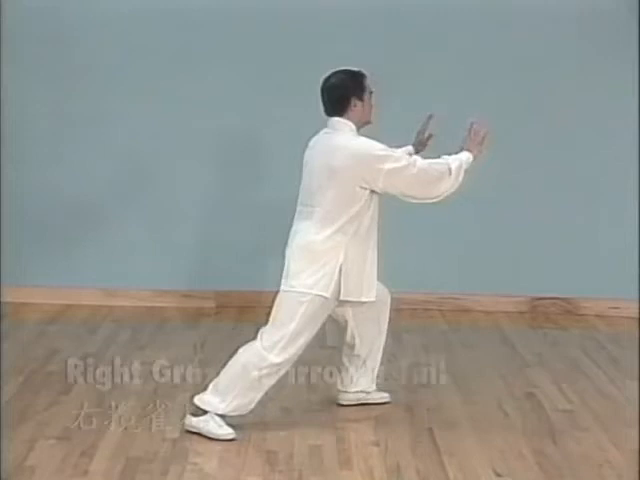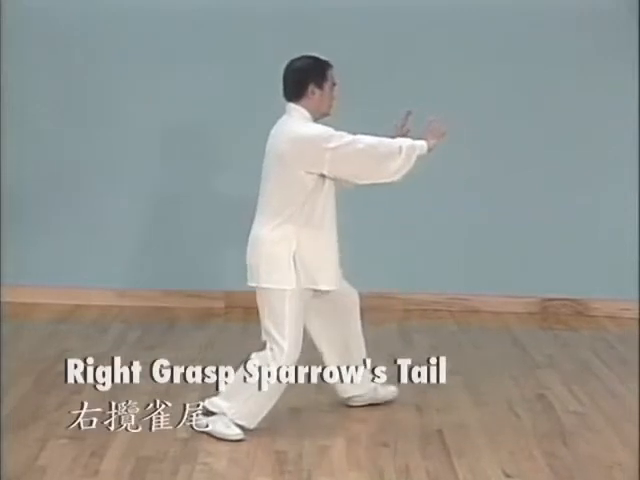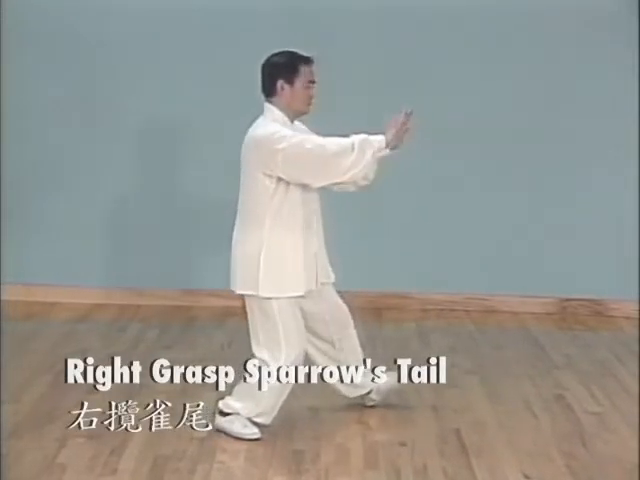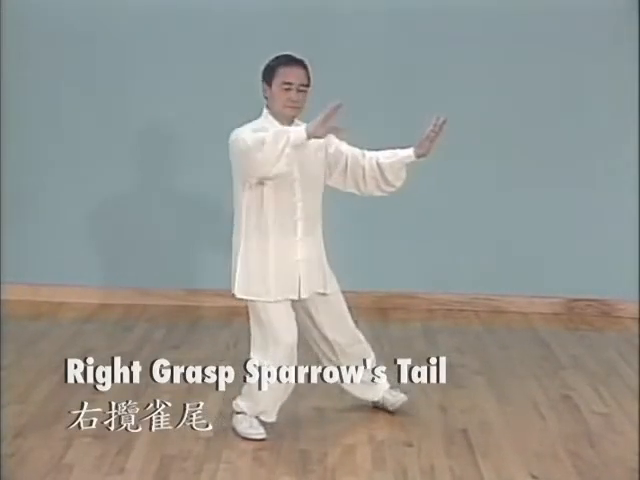
dt=1s
person 1, frame 1
left shoulder: (324, 142)
right shoulder: (358, 151)
right elbow: (427, 179)
left wrist: (412, 149)
right wrist: (467, 155)
left hip: (329, 260)
right hip: (318, 266)
left knee: (375, 303)
right knee: (277, 345)
left ankle: (356, 386)
right ankle: (210, 410)
person 1, frame 2
left shoulder: (295, 132)
right shoulder: (306, 137)
left elbow: (353, 156)
right elbow: (365, 157)
left wrist: (393, 142)
right wrist: (422, 145)
left hip: (301, 254)
right hip: (283, 257)
left knee: (342, 306)
right knee: (283, 350)
left ankle: (358, 387)
right ankle: (223, 413)
person 1, frame 3
left shoulder: (294, 133)
right shoulder: (267, 137)
left elbow: (333, 163)
right elbow: (330, 158)
left wrist: (385, 145)
right wrist: (382, 140)
left hip: (298, 259)
right hip: (270, 262)
left knee: (332, 321)
right knee: (284, 351)
left ankle: (363, 386)
right ankle: (235, 412)
person 1, frame 4
left shoulder: (319, 142)
right shoulder: (246, 138)
left elbow: (363, 168)
right elbow: (261, 155)
left wrist: (413, 153)
right wrist: (304, 134)
left hip: (309, 261)
right hip: (266, 263)
left knee: (339, 331)
right knee: (278, 344)
left ankle: (374, 389)
right ankle: (249, 411)
